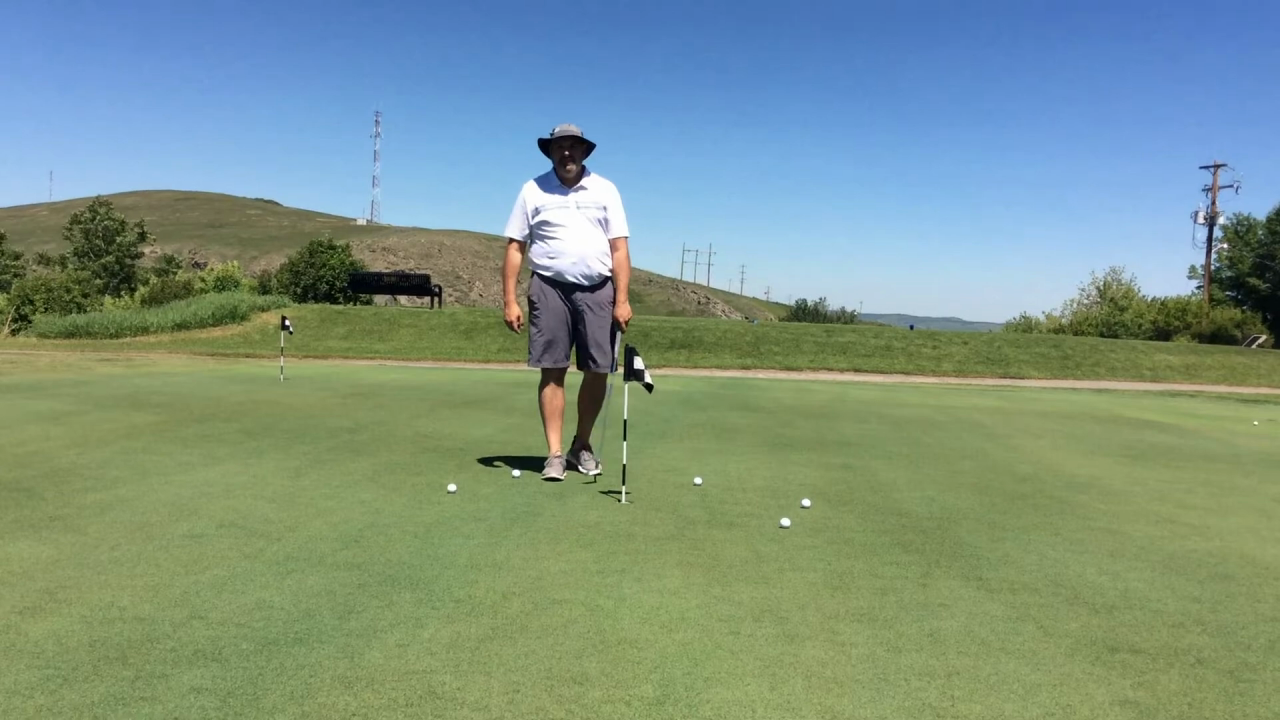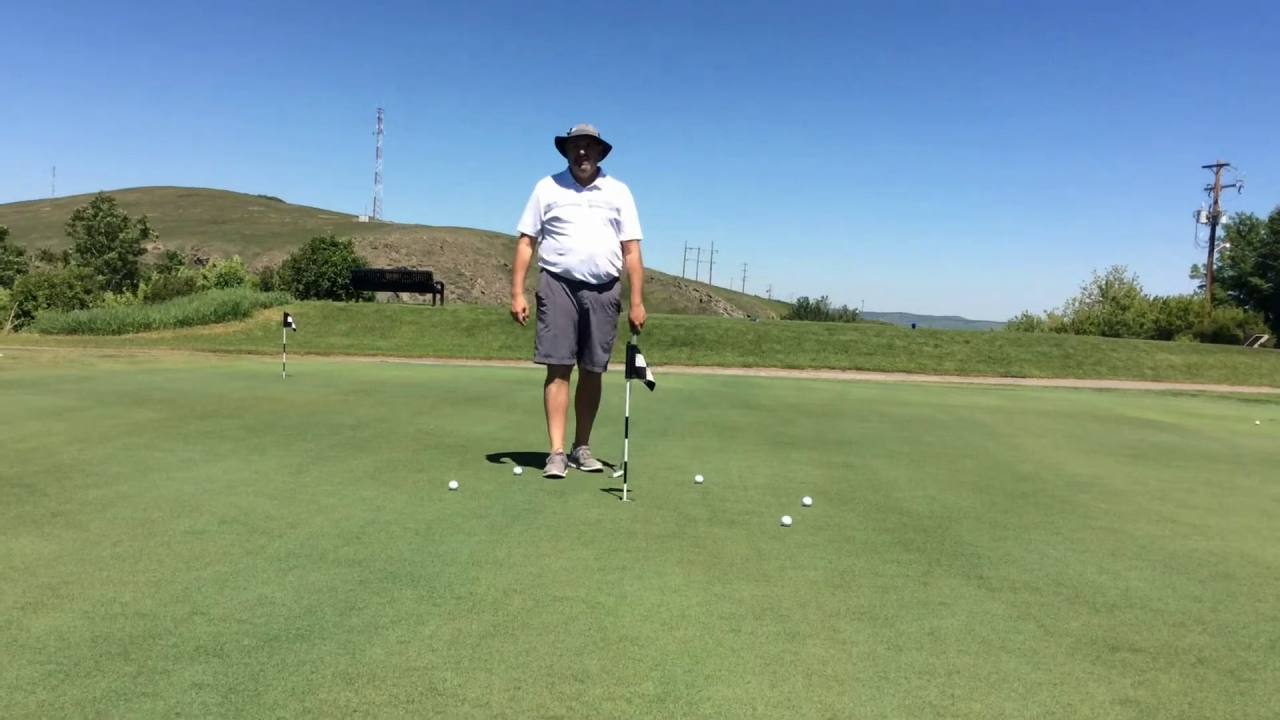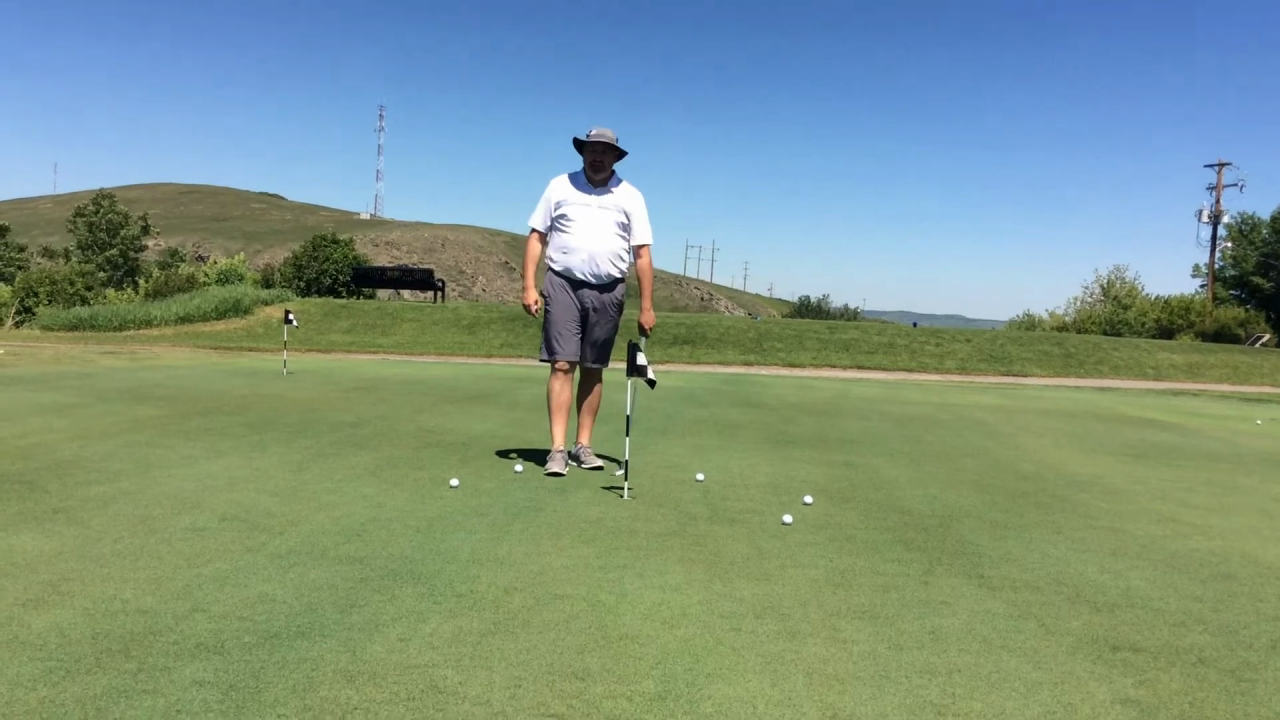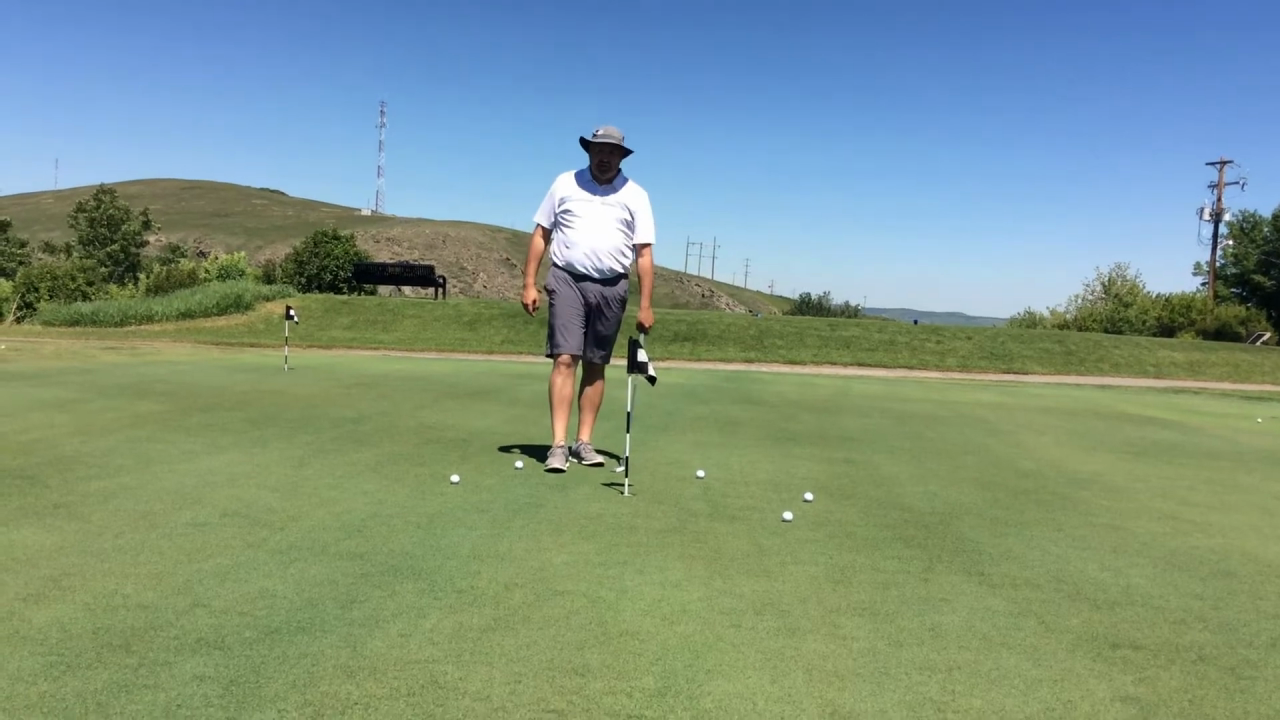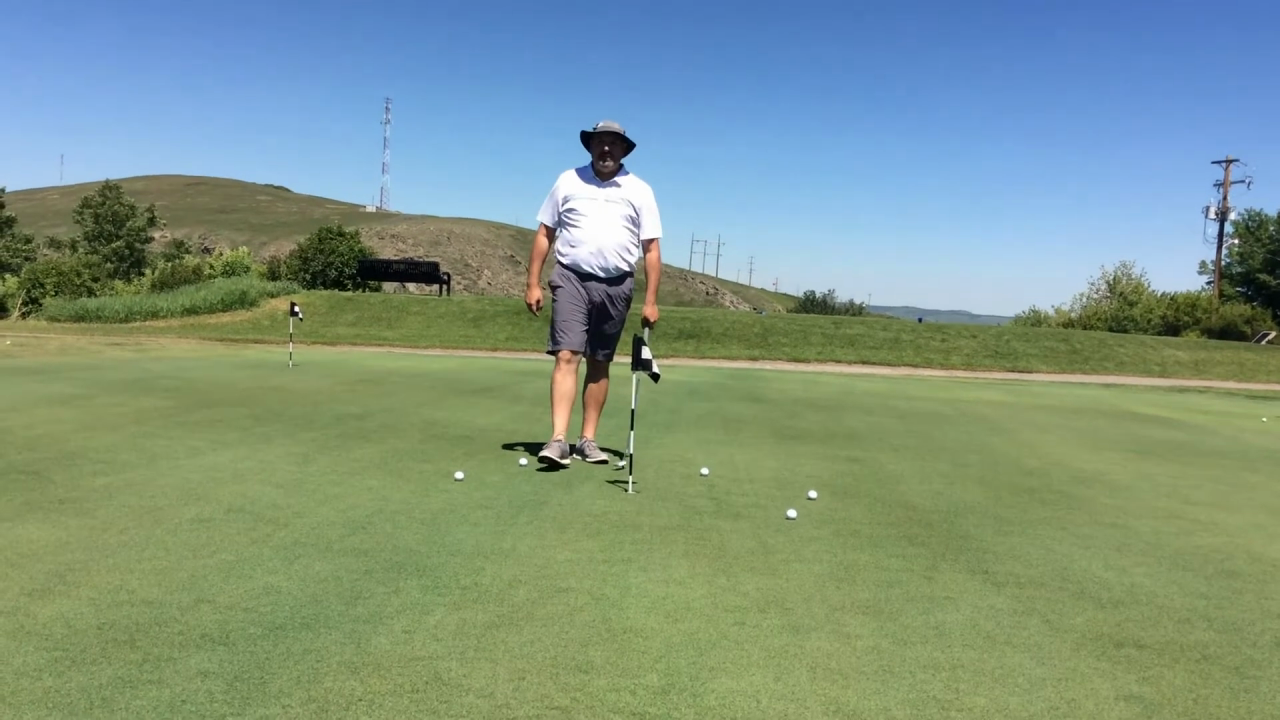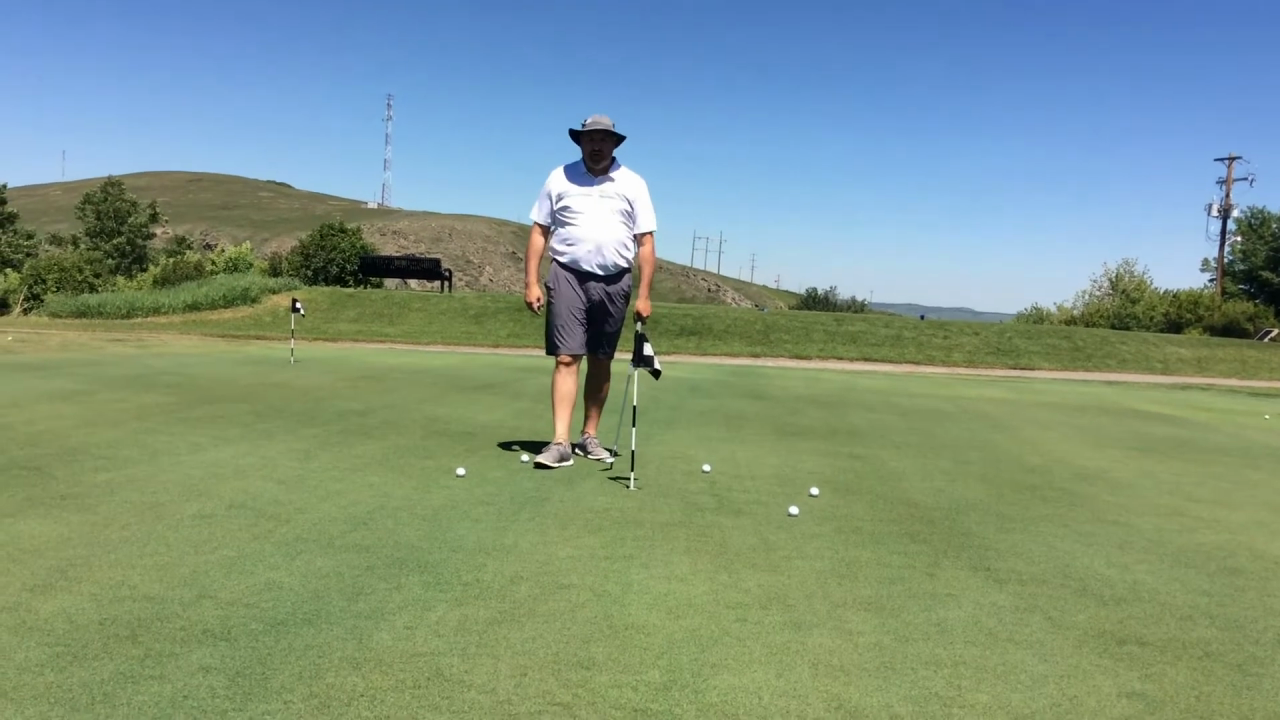
dt=0.3s
person 1, frame 1
left shoulder: (605, 190)
right shoulder: (532, 191)
left elbow: (619, 248)
right elbow: (515, 247)
left wrist: (622, 300)
right wrist: (510, 300)
left hip: (597, 291)
right hip: (551, 289)
left knee: (598, 372)
right knee: (552, 372)
left ankle: (582, 446)
right ankle: (555, 454)
person 1, frame 2
left shoulder: (619, 192)
right shoulder: (547, 188)
left elbow: (631, 250)
right elbow: (526, 242)
left wrist: (637, 301)
right wrist: (517, 292)
left hip: (604, 290)
right hip: (559, 286)
left knee: (592, 372)
right knee: (558, 369)
left ankle: (582, 447)
right ankle: (557, 451)
person 1, frame 3
left shoulder: (630, 197)
right shoulder: (559, 186)
left elbow: (642, 254)
right elbow: (536, 237)
left wrist: (646, 307)
right wrist: (529, 286)
left hip: (607, 292)
right hip: (563, 285)
left knee: (592, 370)
right knee: (562, 365)
left ankle: (582, 445)
right ankle: (558, 448)
person 1, frame 4
left shoulder: (635, 195)
right shoulder: (565, 184)
left elbow: (644, 253)
right elbow: (540, 234)
left wrist: (645, 306)
right wrist: (529, 283)
left hip: (611, 287)
right hip: (568, 280)
left knee: (595, 365)
right knee: (565, 359)
left ankle: (584, 441)
right ankle: (559, 444)
person 1, frame 5
left shoulder: (640, 191)
right shoulder: (567, 182)
left elbow: (651, 248)
right elbow: (544, 234)
left wrist: (651, 300)
right wrist: (533, 283)
left hip: (616, 285)
right hip: (572, 279)
left knee: (599, 364)
right knee: (566, 356)
left ankle: (587, 439)
right ankle: (558, 439)
person 1, frame 6
left shoulder: (633, 183)
right shoulder: (559, 178)
left elbow: (645, 242)
right elbow: (539, 232)
left wrist: (644, 294)
right wrist: (532, 281)
left hip: (614, 282)
right hip: (568, 277)
left knee: (601, 361)
right knee: (566, 359)
left ankle: (589, 435)
right ankle: (561, 442)
